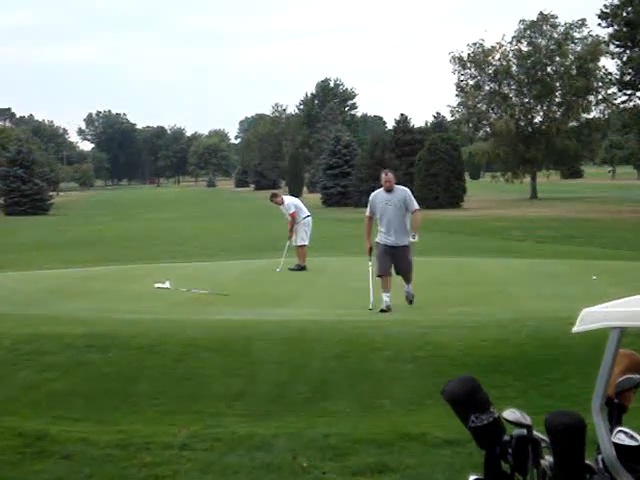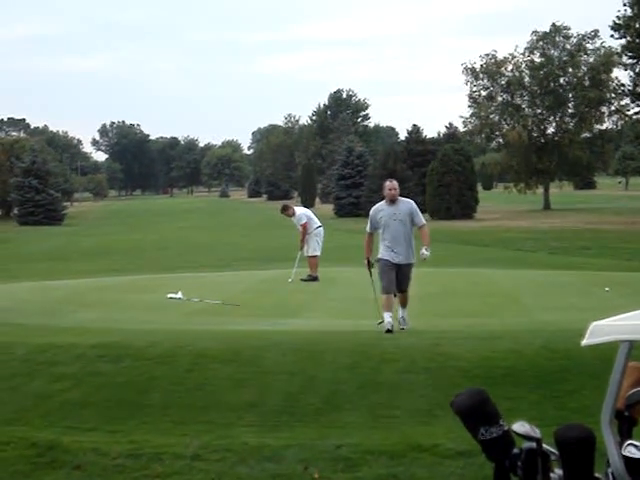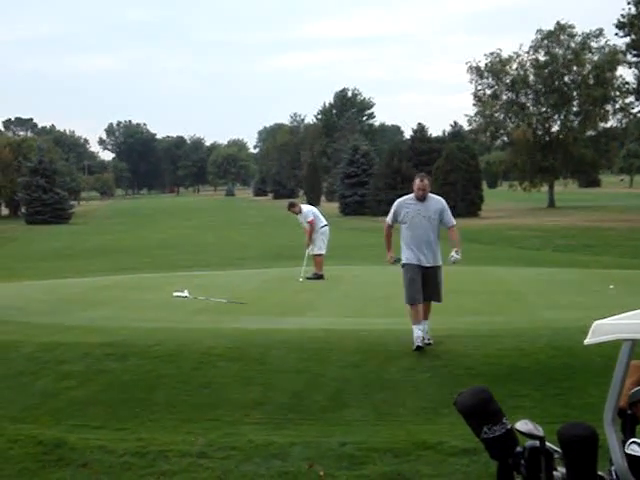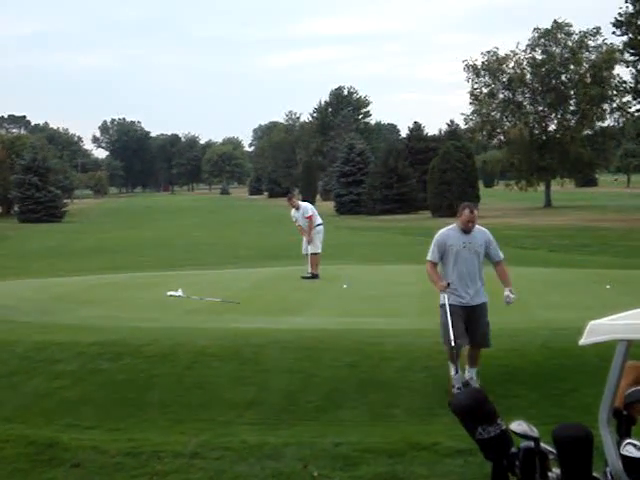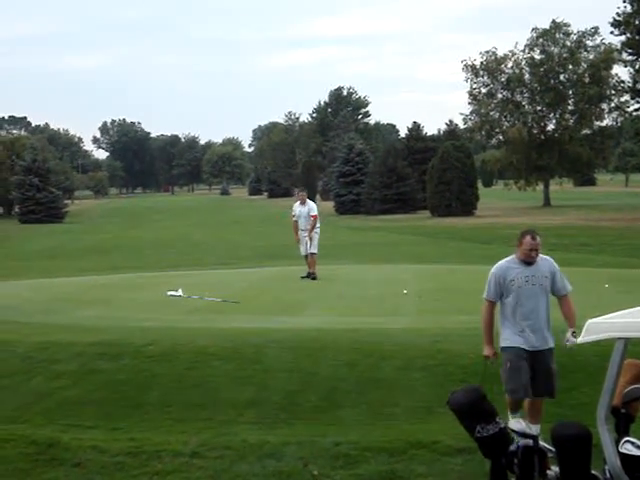
dt=1s
person 1, frame 1
left shoulder: (404, 192)
right shoulder: (374, 196)
left elbow: (415, 212)
right elbow: (369, 218)
left wrist: (414, 233)
right wrist: (367, 240)
left hip: (402, 241)
right hip: (383, 241)
left knee: (405, 271)
right knee: (384, 272)
left ankle: (408, 288)
right ankle: (386, 301)
person 1, frame 2
left shoulder: (410, 205)
right shoulder: (376, 210)
left elbow: (422, 227)
right elbow: (370, 234)
left wrist: (425, 247)
right wrist: (367, 257)
left hip: (407, 257)
right hip: (386, 257)
left knee: (403, 290)
right knee: (388, 289)
left ankle: (402, 314)
right ankle: (388, 321)
person 1, frame 3
left shoulder: (439, 203)
right shoulder: (401, 204)
left elbow: (451, 226)
right elbow: (388, 225)
left wrist: (456, 249)
right wrist: (389, 251)
left hip: (433, 260)
right hip: (411, 260)
left knee: (428, 298)
right knee: (414, 298)
left ankle: (424, 328)
right ankle: (418, 335)
person 1, frame 4
left shoulder: (484, 235)
right shoulder: (443, 236)
left elbow: (498, 262)
right elbow: (431, 265)
left wrist: (507, 287)
right wrist: (438, 282)
left hip: (478, 299)
right hip: (453, 300)
left knee: (477, 342)
right knee: (454, 343)
left ankle: (471, 374)
right ankle: (456, 376)
person 1, frame 5
left shoulder: (549, 265)
right shoulder: (501, 270)
left elbow: (564, 297)
right elbow: (489, 306)
left wrist: (572, 327)
right wrist: (487, 343)
left hip: (544, 341)
right hip: (514, 342)
left knee: (538, 392)
right knee: (517, 390)
left ankle: (533, 430)
right ankle: (515, 419)
